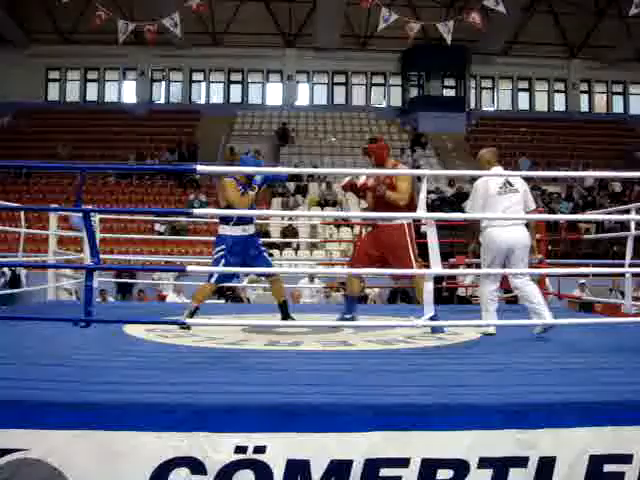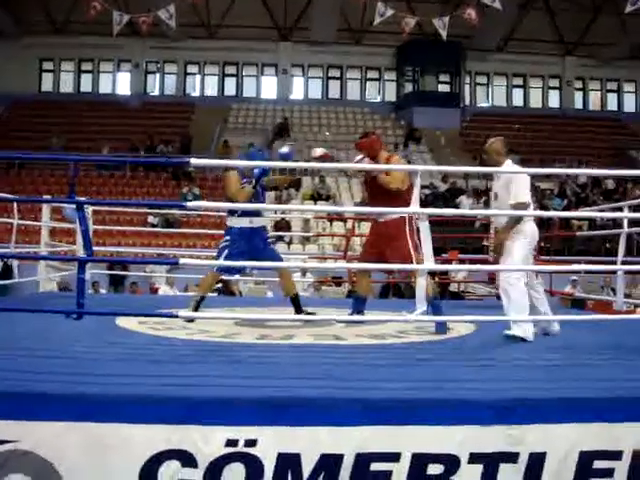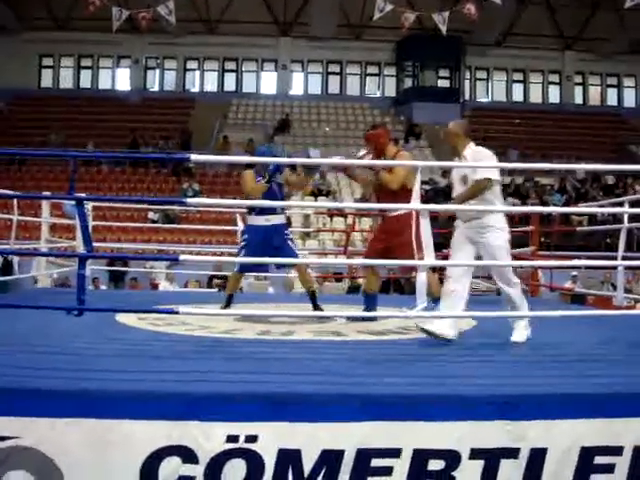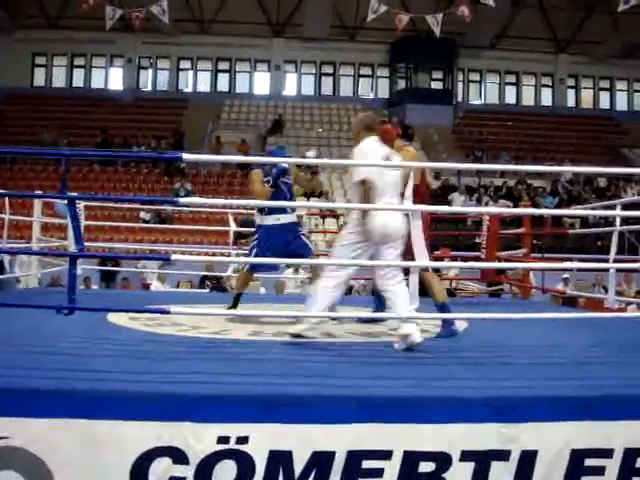
dt=0.5s
person 1, frame 1
left shoulder: (482, 183)
right shoulder: (519, 181)
left elbow: (473, 216)
right elbow: (531, 212)
right wrist: (532, 238)
left hip: (494, 235)
right hip: (519, 233)
left knee: (489, 281)
right knee: (521, 279)
left ankle: (488, 323)
right ankle: (544, 316)
person 1, frame 2
left shoulder: (514, 173)
right shoulder: (503, 175)
left elbow: (522, 206)
left wrist: (504, 232)
right wrist: (500, 236)
left hip: (520, 232)
right hip: (514, 233)
left knee: (509, 279)
right knee: (529, 280)
left ankle: (522, 327)
right ankle: (548, 323)
person 1, frame 3
left shoulder: (483, 155)
right shoulder: (458, 164)
left elbow: (485, 183)
left wrist: (455, 202)
left hip: (489, 224)
right hip: (465, 226)
left knee: (504, 277)
right knee: (456, 274)
left ankle: (522, 320)
right ankle: (445, 327)
person 1, frame 4
left shoulder: (363, 150)
right shoulder: (393, 155)
left elbow: (365, 185)
left wrist: (364, 220)
left hip: (371, 220)
right hip: (396, 220)
left knee: (335, 272)
right knee: (392, 278)
left ankle: (309, 322)
right ankle: (408, 328)
person 2, frame 1
left shoulder: (401, 171)
right shoulder: (377, 174)
left elbow: (402, 200)
left wrist: (378, 188)
right wrist: (359, 191)
left hip: (399, 228)
right hip: (379, 228)
right knee: (355, 264)
right ankle: (349, 313)
person 2, frame 2
left shoulder: (396, 162)
right shoulder: (373, 165)
left elbow: (394, 184)
left wrist: (373, 171)
left hip: (400, 222)
right hip: (380, 223)
left knee: (416, 266)
left ankle: (437, 313)
right ankle: (357, 311)
person 2, frame 3
left shoulder: (403, 158)
right shoulder: (382, 161)
left elbow: (395, 183)
right elbow: (369, 182)
left wrist: (376, 167)
right wrist: (347, 169)
left hip: (406, 218)
right hip: (389, 220)
left knee: (421, 266)
right knee: (369, 262)
right ankle: (369, 310)
person 2, frame 4
left shoulder: (406, 153)
right shoulder: (398, 155)
left hip: (411, 217)
left knee: (423, 269)
left ankle: (448, 322)
right ankle: (379, 310)
person 3, frame 1
left shoulder: (251, 182)
right shoulder: (228, 183)
right elbow: (241, 205)
left wrist: (271, 181)
right wrist: (256, 186)
left hip: (250, 237)
right hip: (229, 240)
left knee: (274, 275)
right knee: (215, 281)
left ankle: (285, 316)
right ankle: (188, 316)
person 3, frame 2
left shoulder: (261, 175)
right shoulder: (233, 175)
left elbow: (282, 182)
right elbow: (240, 198)
right wrist: (255, 179)
left hip: (258, 230)
right hip: (237, 231)
left knee: (282, 268)
right knee: (218, 271)
left ankle: (298, 309)
right ankle: (194, 308)
person 3, frame 3
left shoulder: (282, 171)
right shoulder: (248, 174)
left elbow: (300, 184)
right elbow: (255, 194)
right wrist: (270, 176)
left hip: (278, 227)
right hip: (255, 228)
left knee: (300, 265)
right knee: (240, 269)
left ankle: (316, 305)
right ankle: (227, 304)
person 3, frame 4
left shoulder: (290, 170)
right shoulder: (258, 173)
right elbow: (260, 197)
right wrist: (274, 180)
left hip: (290, 225)
right hip: (267, 227)
right knee: (250, 268)
right ankle: (234, 304)
